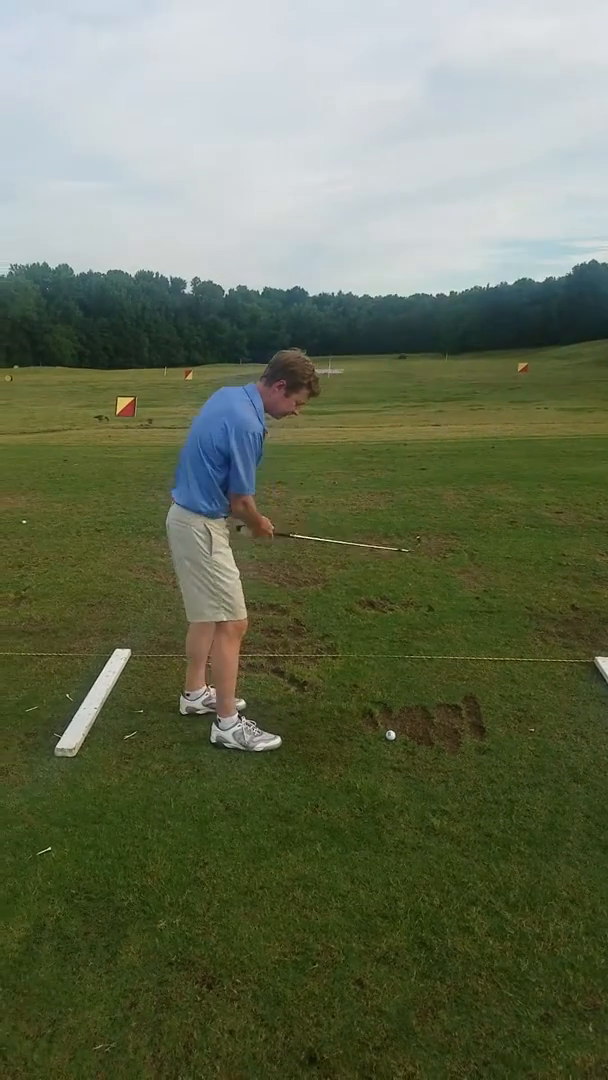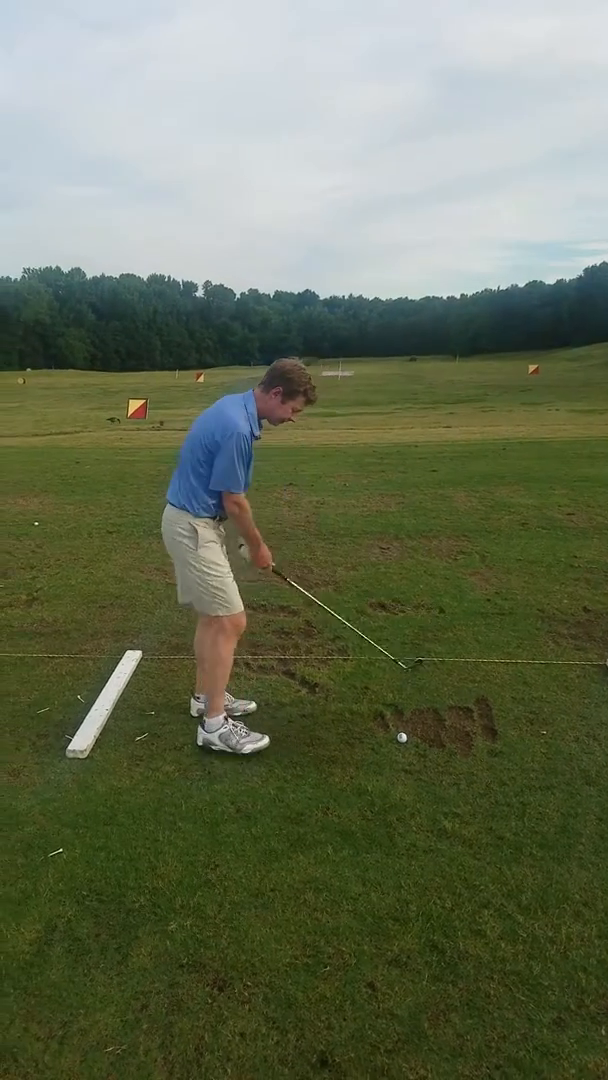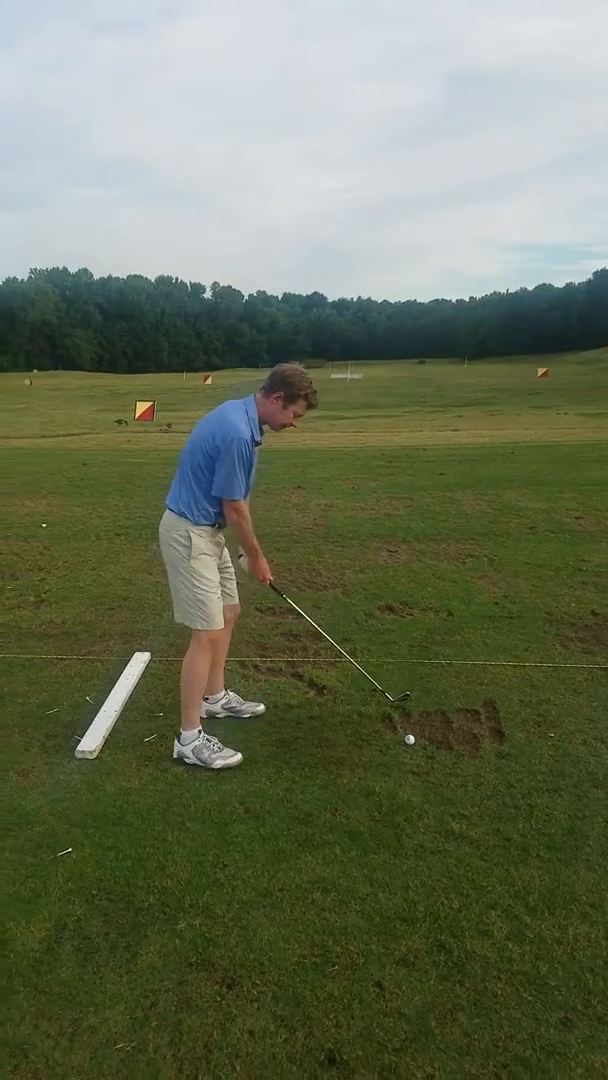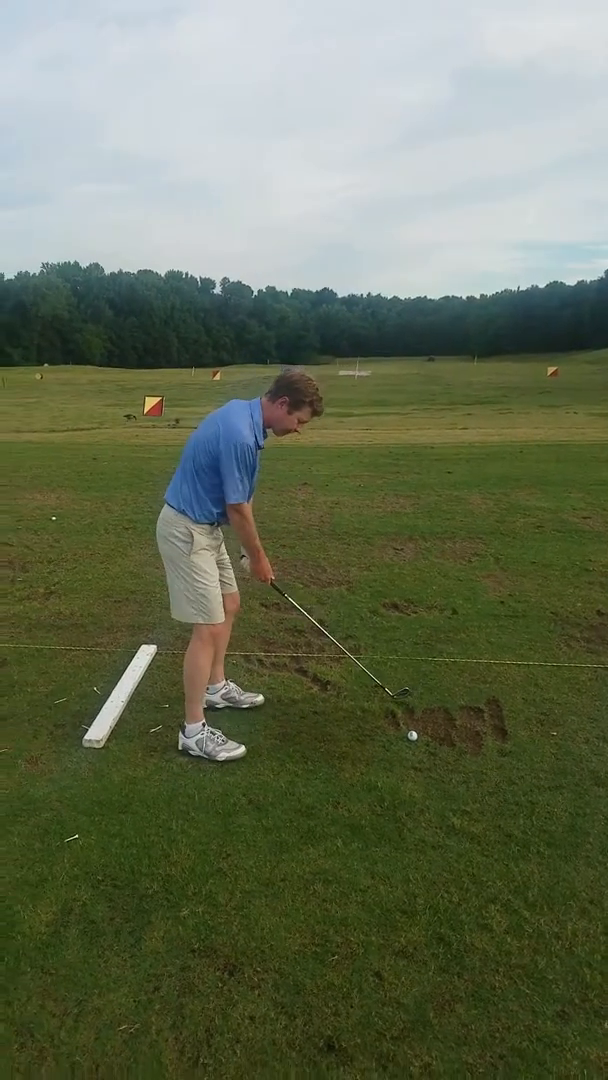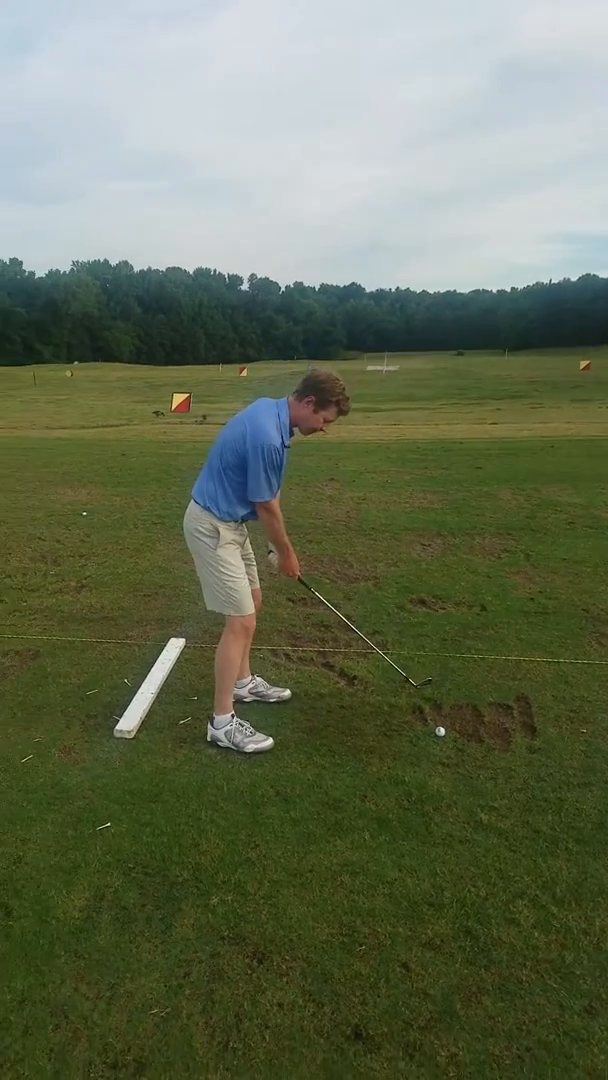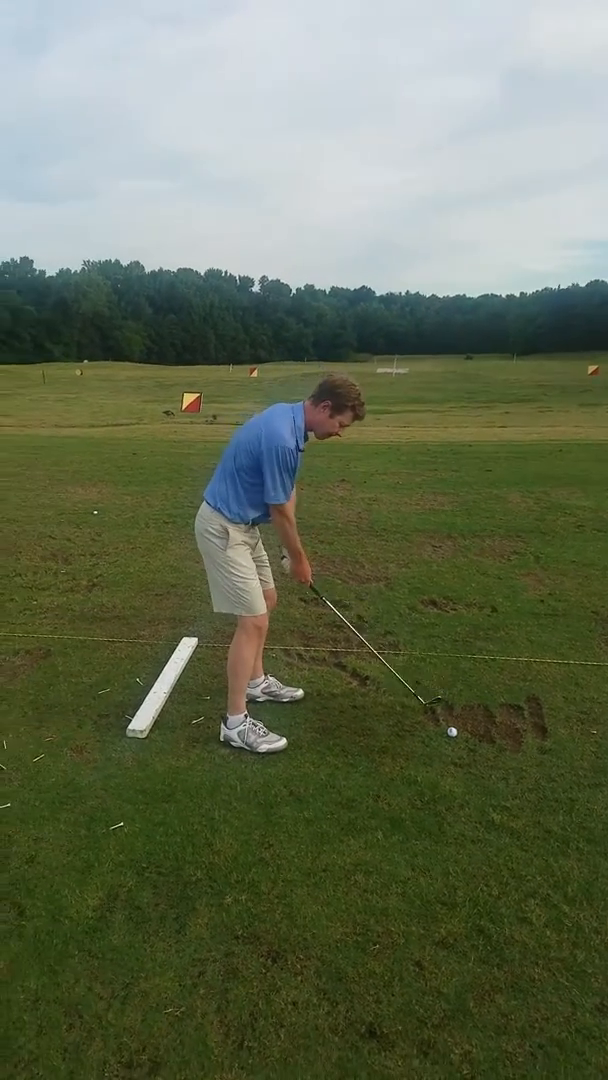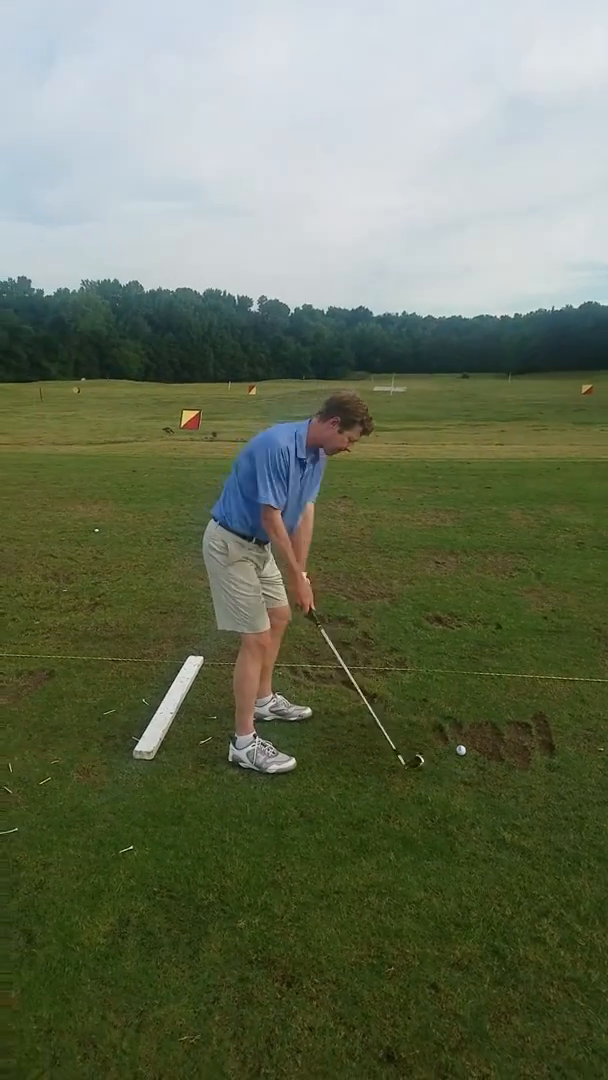
dt=0.2s
person 1, frame 1
left shoulder: (227, 395)
right shoulder: (247, 426)
right elbow: (241, 499)
left wrist: (247, 517)
right wrist: (259, 526)
left hip: (189, 515)
right hip: (201, 525)
left knee: (209, 614)
right knee: (231, 623)
left ankle: (196, 693)
right ankle: (227, 723)
person 1, frame 2
left shoulder: (235, 407)
right shoulder: (237, 428)
right elbow: (233, 500)
right wrist: (257, 546)
left hip: (198, 520)
right hip: (193, 526)
left knee: (212, 614)
right knee: (232, 621)
left ankle: (206, 695)
right ankle: (215, 723)
person 1, frame 3
left shoulder: (238, 413)
right shoulder: (238, 433)
right elbow: (234, 507)
right wrist: (256, 557)
left hip: (205, 529)
right hip: (190, 534)
left knee: (229, 612)
right knee: (210, 634)
left ankle: (214, 696)
right ankle: (190, 736)
person 1, frame 4
left shoulder: (241, 411)
right shoulder: (240, 437)
right elbow: (238, 509)
left wrist: (252, 551)
right wrist: (258, 557)
left hip: (204, 525)
right hip: (187, 530)
left knee: (228, 605)
right knee: (209, 628)
left ankle: (214, 686)
right ankle: (193, 730)
person 1, frame 5
left shoulder: (269, 409)
right shoulder: (267, 437)
right elbow: (266, 507)
left wrist: (277, 544)
right wrist: (286, 553)
left hip: (229, 520)
right hip: (213, 526)
left knee: (251, 602)
right knee: (240, 620)
left ankle: (243, 682)
right ankle: (222, 721)
person 1, frame 6
left shoulder: (288, 416)
right shoulder: (281, 439)
left elbow: (288, 494)
right elbow: (280, 510)
left wrist: (292, 550)
right wrist: (299, 559)
left hip: (242, 523)
right hip: (223, 527)
left knee: (265, 601)
right knee: (253, 620)
left ankle: (255, 681)
right ankle: (235, 722)
person 1, frame 7
left shoulder: (315, 455)
right shoulder: (277, 445)
left elbow: (305, 513)
right elbow: (270, 516)
left wrist: (301, 571)
right wrist: (297, 577)
left hip: (257, 543)
right hip: (230, 544)
left knee: (279, 618)
right knee: (257, 638)
left ankle: (263, 700)
right ankle: (244, 743)
